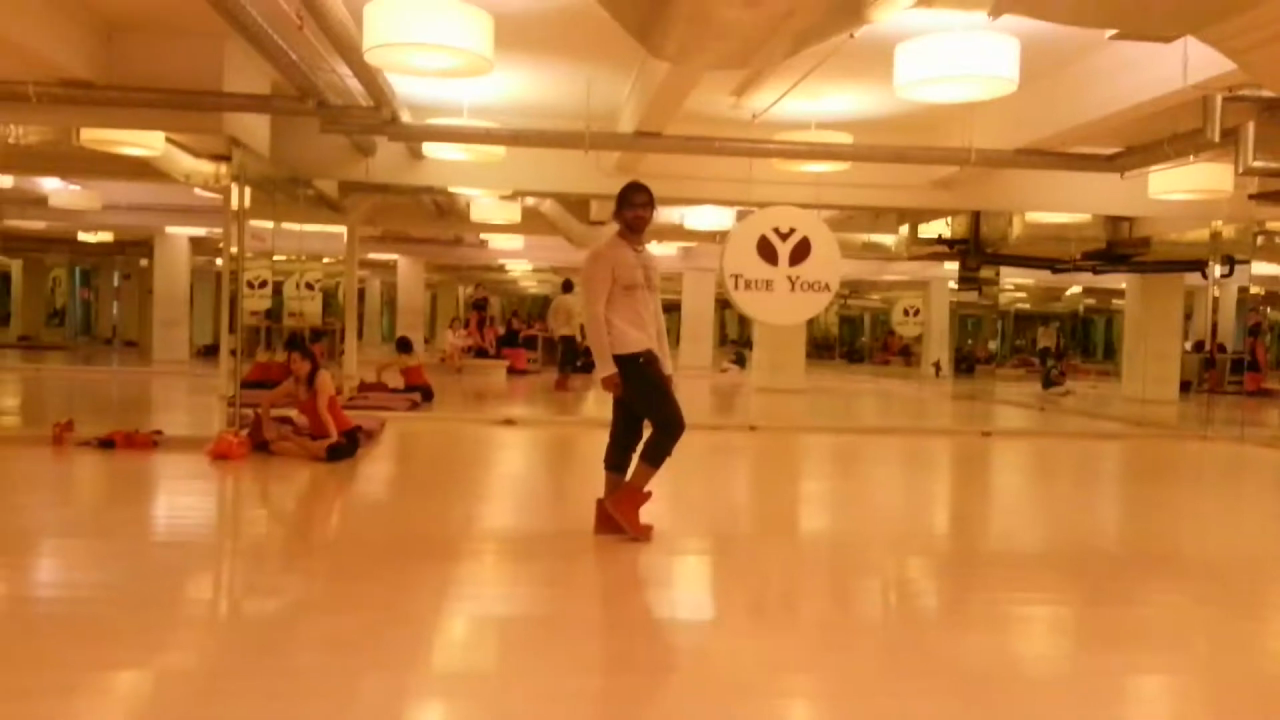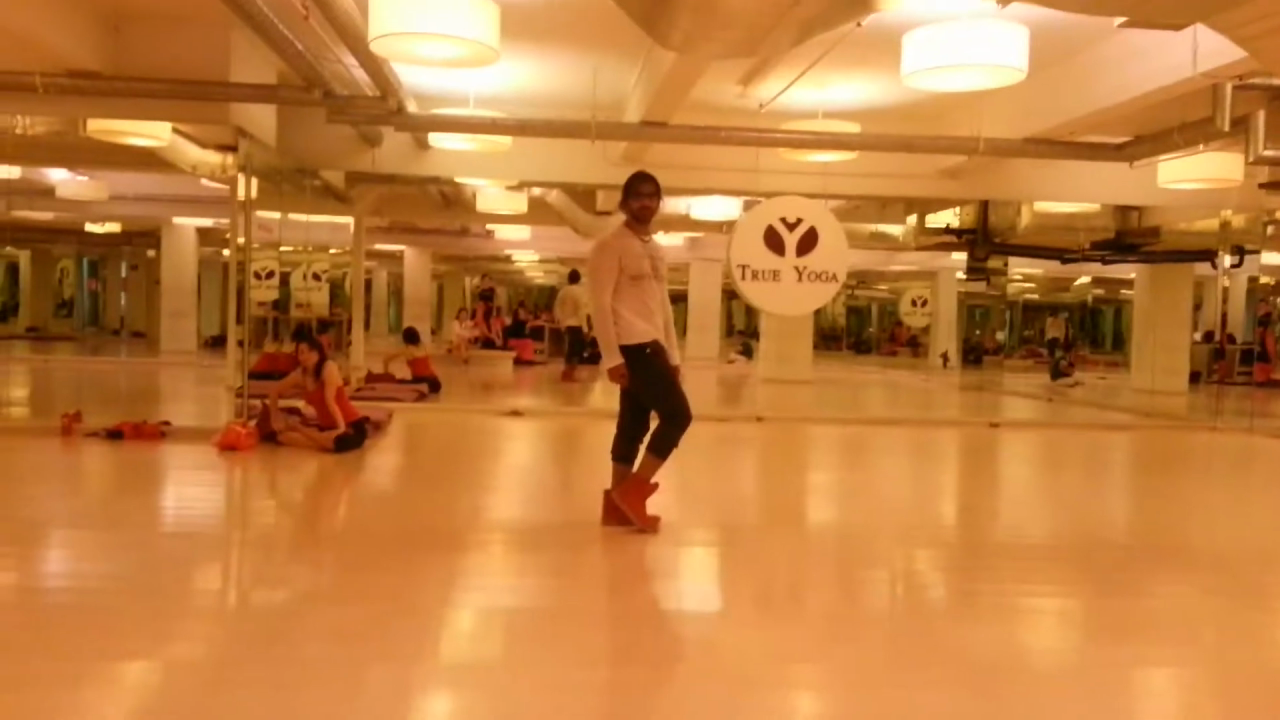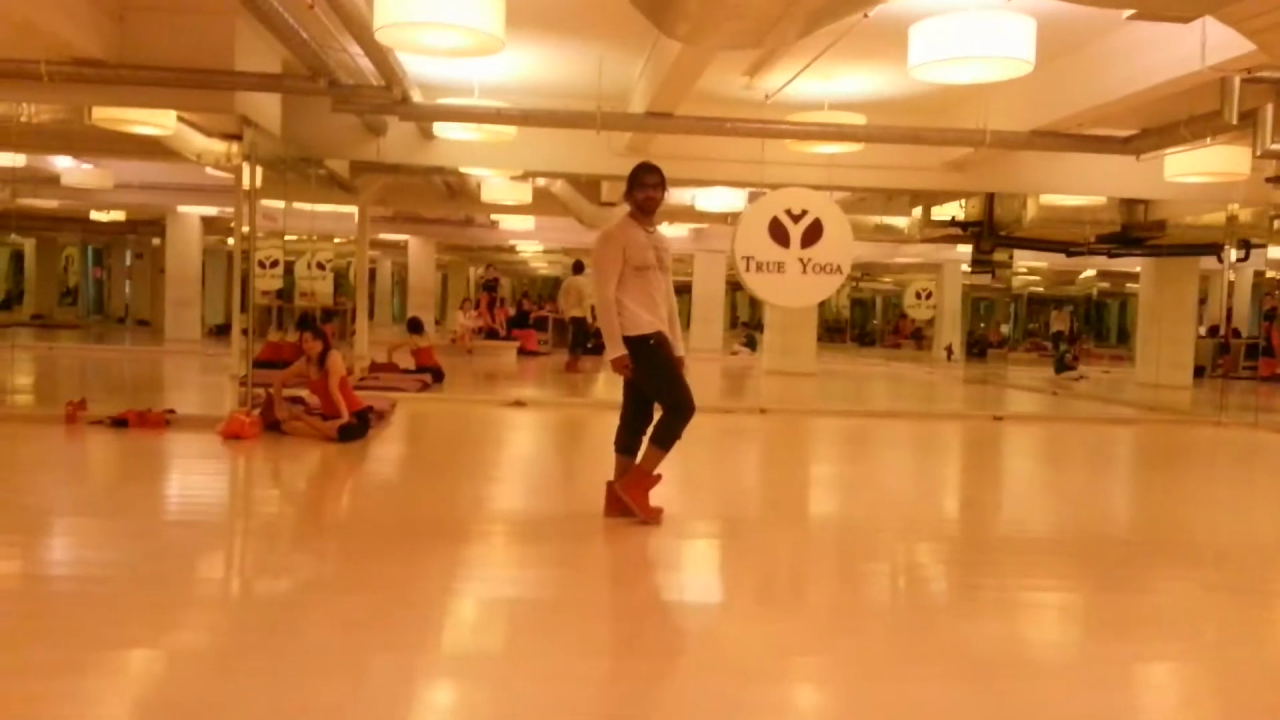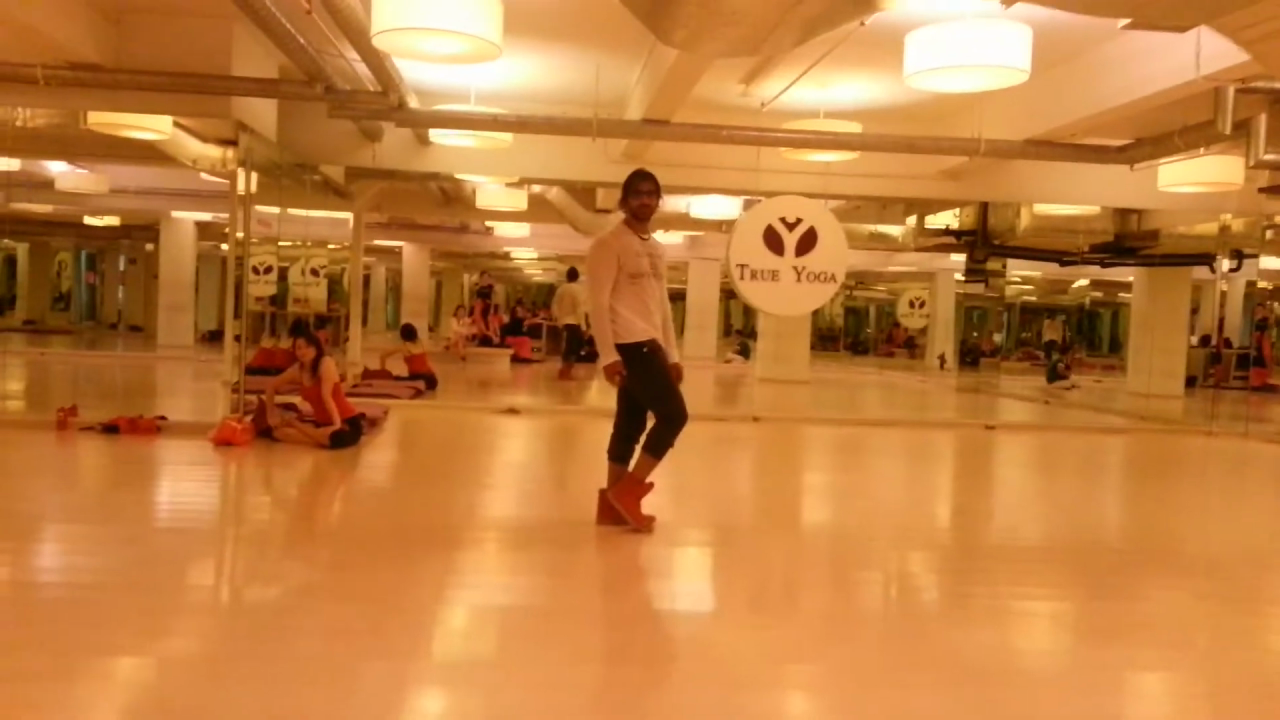
dt=0.1s
person 1, frame 1
left shoulder: (649, 260)
right shoulder: (604, 255)
right elbow: (594, 313)
left wrist: (665, 365)
right wrist: (605, 366)
left hip: (645, 355)
right hip: (625, 356)
left knee: (627, 433)
right knee: (670, 423)
left ankle: (611, 510)
right ankle: (627, 498)
person 1, frame 2
left shoulder: (657, 250)
right shoulder: (610, 245)
right elbow: (601, 303)
left wrist: (672, 355)
right wrist: (611, 357)
left hip: (652, 346)
right hip: (632, 347)
left knee: (634, 424)
right knee: (677, 414)
left ankle: (617, 502)
right ankle: (634, 490)
person 1, frame 3
left shoulder: (662, 242)
right shoulder: (615, 236)
right elbow: (604, 294)
left wrist: (677, 347)
right wrist: (615, 348)
left hip: (655, 337)
right hip: (636, 337)
left knee: (637, 415)
right knee: (680, 406)
left ankle: (620, 492)
right ankle: (636, 480)
person 1, frame 4
left shoulder: (657, 249)
right shoulder: (609, 243)
right elbow: (598, 301)
left wrist: (672, 354)
right wrist: (608, 355)
left hip: (650, 344)
right hip: (630, 345)
left knee: (630, 423)
right knee: (673, 414)
left ankle: (612, 501)
right ankle: (629, 488)
